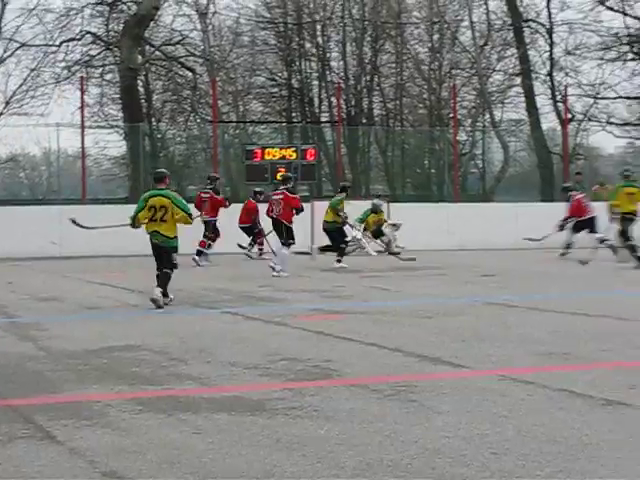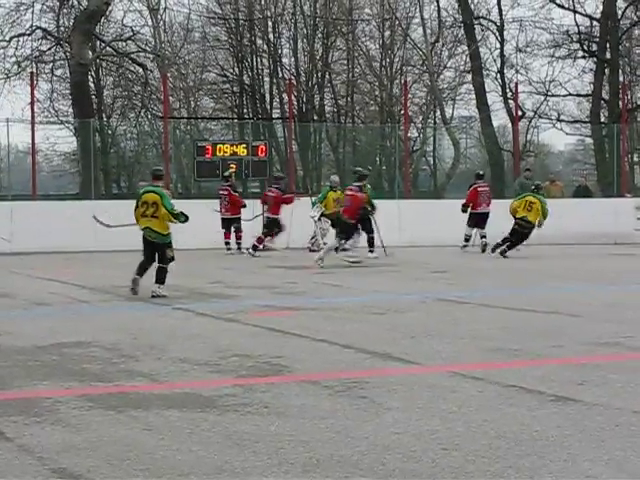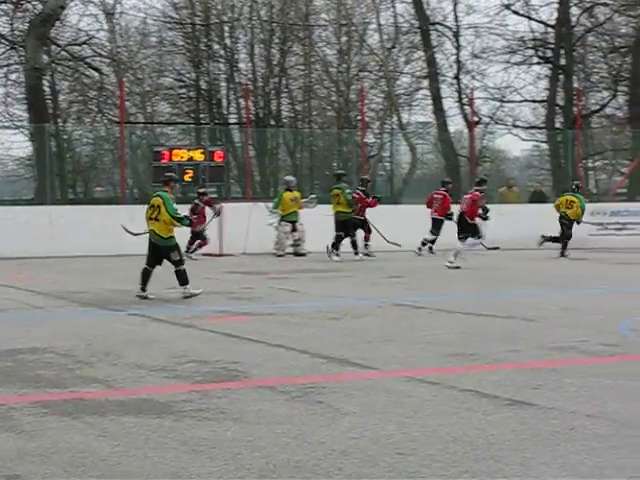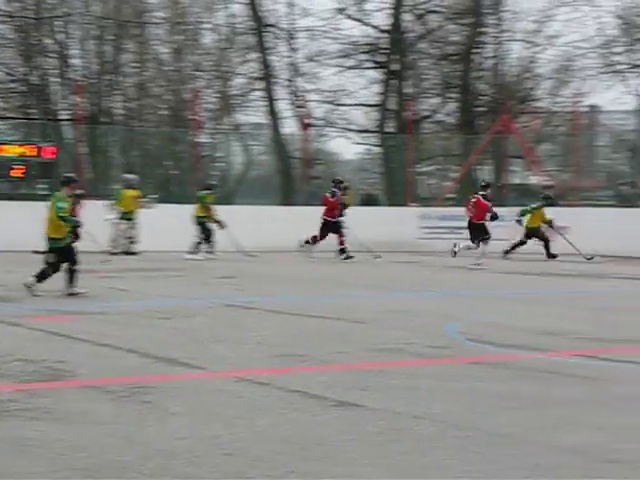
dt=0.7s
person 1, frame 1
left shoulder: (147, 197)
right shoulder: (172, 196)
left elbow: (136, 218)
right elbow: (187, 215)
left wrist: (135, 223)
right wrist: (188, 219)
left hip: (154, 237)
right hip: (168, 237)
left knee: (161, 267)
right knee: (168, 268)
left ankle: (164, 296)
right ankle: (157, 292)
person 1, frame 2
left shoulder: (143, 192)
right shoulder: (163, 193)
left elbow: (137, 213)
right elbow: (170, 213)
left wrist: (142, 222)
right wrist: (182, 218)
left hip: (147, 233)
right hip: (161, 233)
left knee: (148, 259)
right knee: (163, 262)
left ankle: (137, 277)
right ankle: (157, 289)
person 1, frame 3
left shoulder: (155, 197)
right shoulder: (168, 198)
left elbow: (148, 216)
right elbow: (173, 217)
right wrist: (187, 221)
left hip: (154, 236)
right hip: (165, 237)
left knee: (150, 264)
right knee: (179, 263)
left ankle: (142, 291)
right ankle: (186, 290)
person 1, frame 4
left shoulder: (65, 198)
right shoulder: (61, 198)
right elbow: (59, 216)
right wrist: (73, 222)
left hip: (63, 237)
right hip: (57, 237)
left knee: (73, 260)
right knee: (52, 266)
left ankle: (71, 288)
right ankle: (32, 282)
